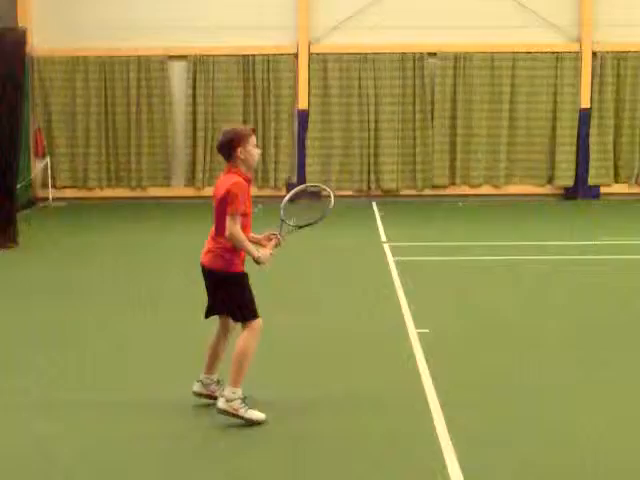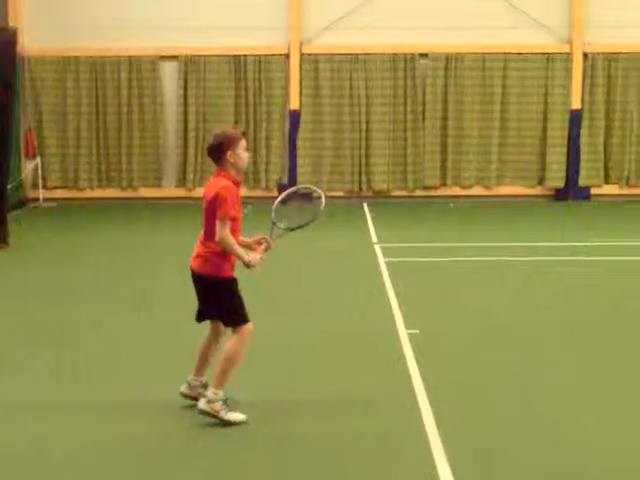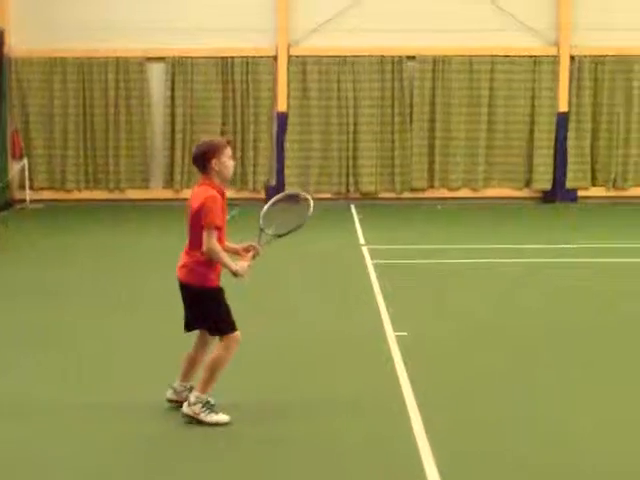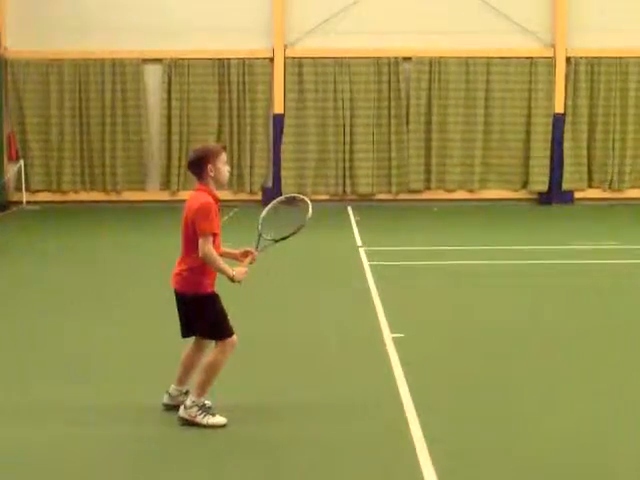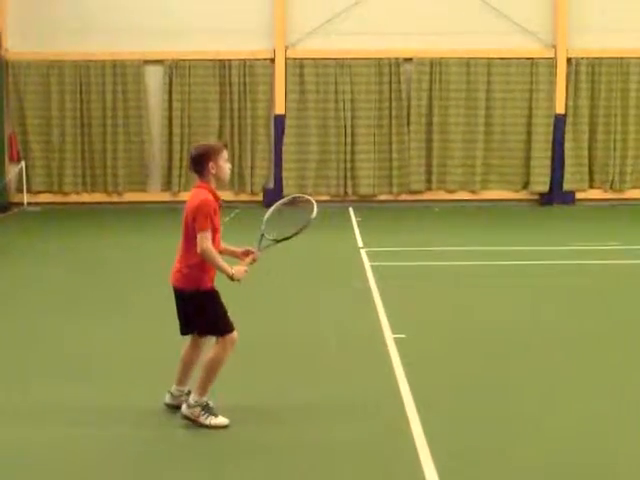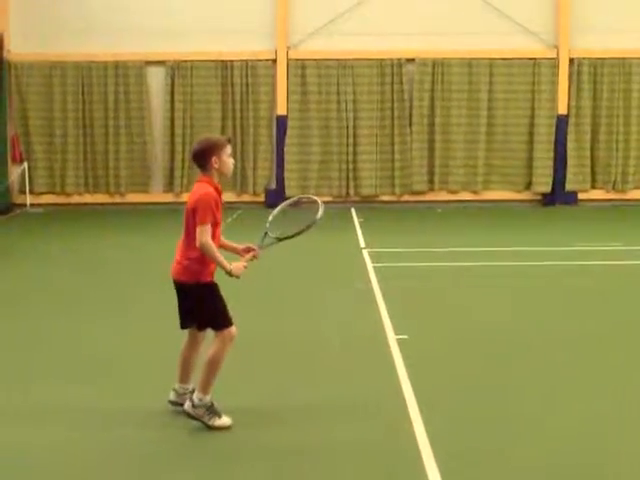
dt=0.2s
person 1, frame 1
left shoulder: (227, 180)
right shoulder: (237, 185)
right elbow: (232, 232)
left wrist: (257, 238)
right wrist: (256, 254)
left hip: (214, 261)
right hip: (226, 265)
left knee: (226, 324)
right knee: (252, 325)
left ankle: (207, 382)
right ankle: (232, 397)
person 1, frame 2
left shoulder: (216, 184)
right shoulder: (226, 189)
right elbow: (222, 237)
left wrist: (248, 242)
right wrist: (246, 259)
left hip: (204, 266)
right hip: (216, 270)
left knee: (218, 327)
right knee: (243, 330)
left ankle: (195, 384)
right ankle: (213, 399)
person 1, frame 3
left shoulder: (202, 193)
right shoulder: (211, 198)
right elbow: (209, 246)
left wrist: (236, 249)
right wrist: (234, 267)
left hip: (191, 275)
right hip: (202, 278)
left knee: (207, 334)
right knee: (230, 337)
left ankle: (180, 389)
right ankle: (196, 402)
person 1, frame 4
left shoulder: (198, 199)
right shoulder: (205, 204)
right elbow: (205, 252)
left wrist: (234, 254)
right wrist: (231, 273)
left hip: (186, 281)
right hip: (197, 285)
left knee: (202, 339)
right knee: (227, 341)
left ankle: (176, 392)
right ankle: (193, 405)
person 1, frame 5
left shoulder: (201, 196)
right shoulder: (205, 201)
right elbow: (204, 248)
left wrist: (236, 252)
right wrist: (230, 272)
left hip: (185, 279)
right hip: (197, 282)
left knee: (199, 337)
right knee: (227, 338)
left ankle: (178, 393)
right ankle: (196, 404)
person 1, frame 6
left shoulder: (204, 191)
right shoulder: (207, 194)
right elbow: (203, 242)
left wrist: (237, 249)
right wrist: (229, 268)
left hip: (186, 273)
right hip: (196, 275)
left knee: (197, 332)
right knee: (226, 333)
left ankle: (182, 391)
right ankle: (200, 402)
